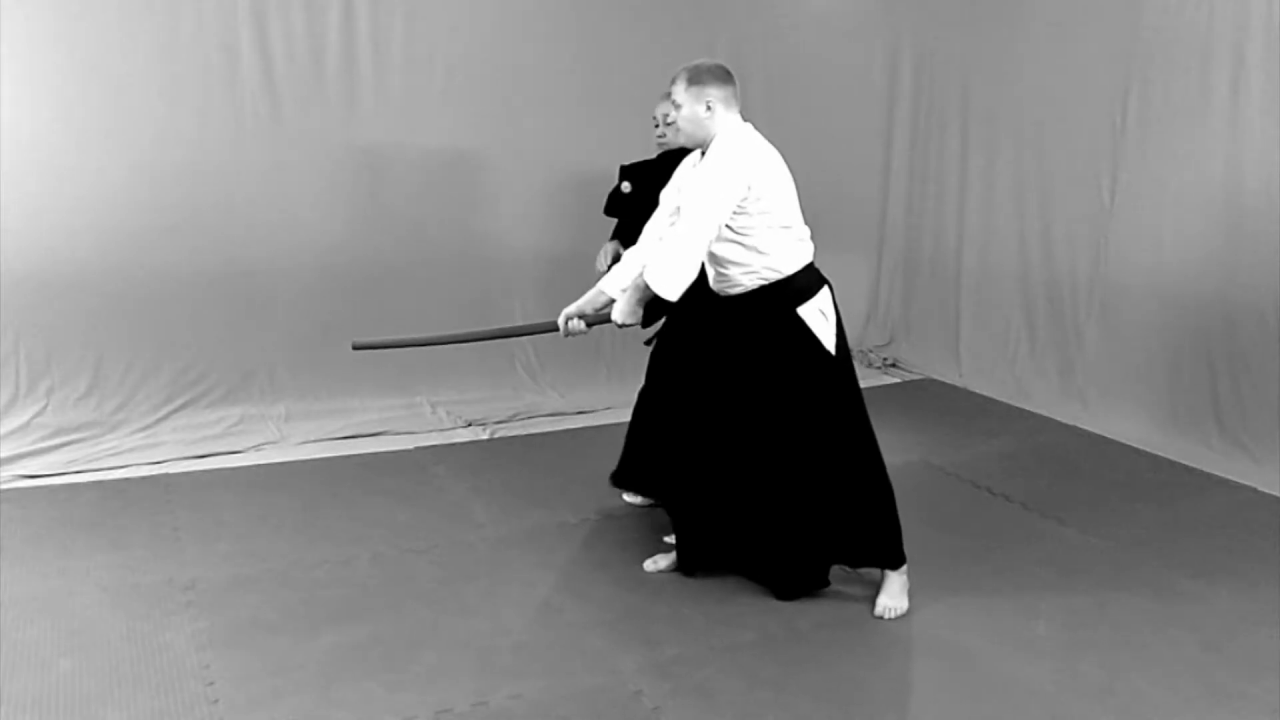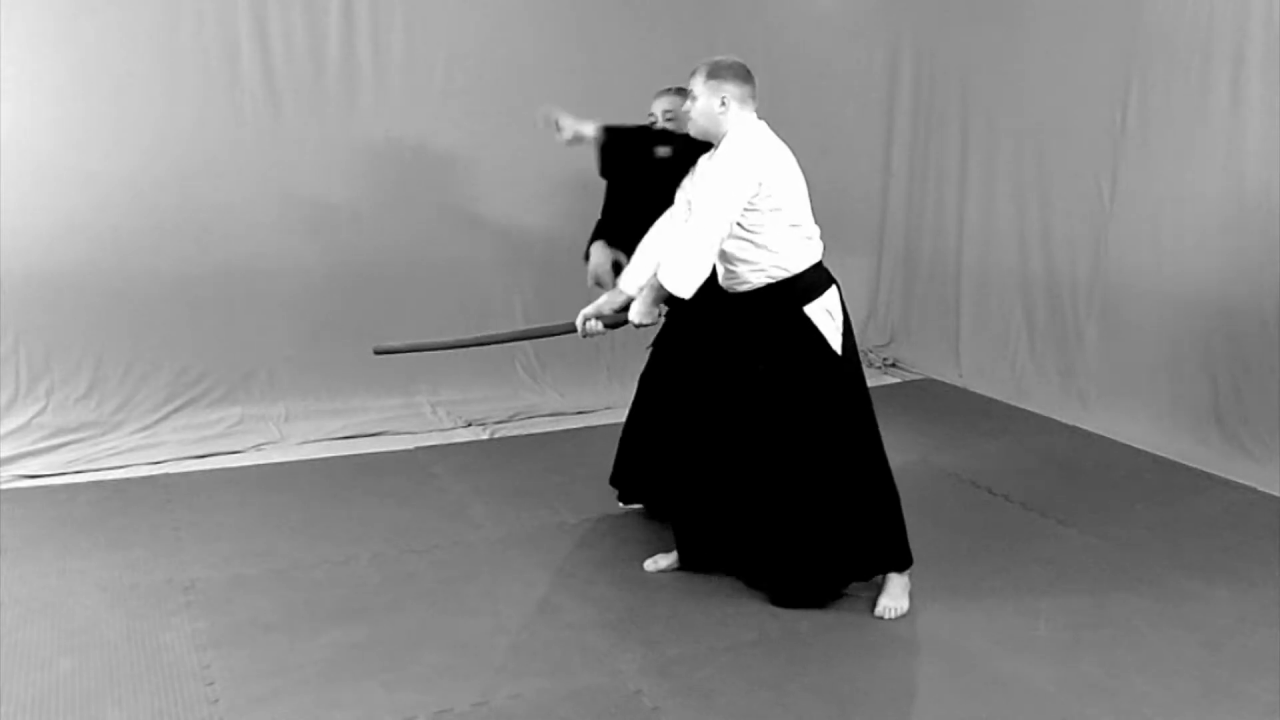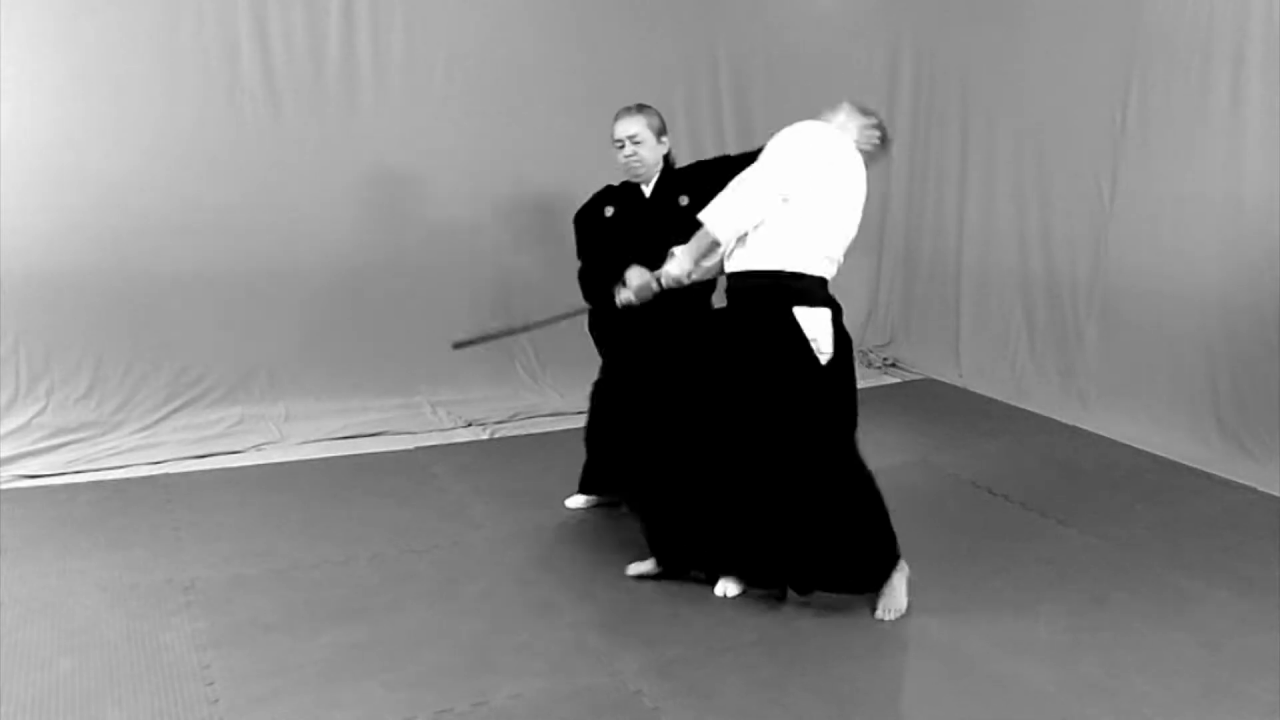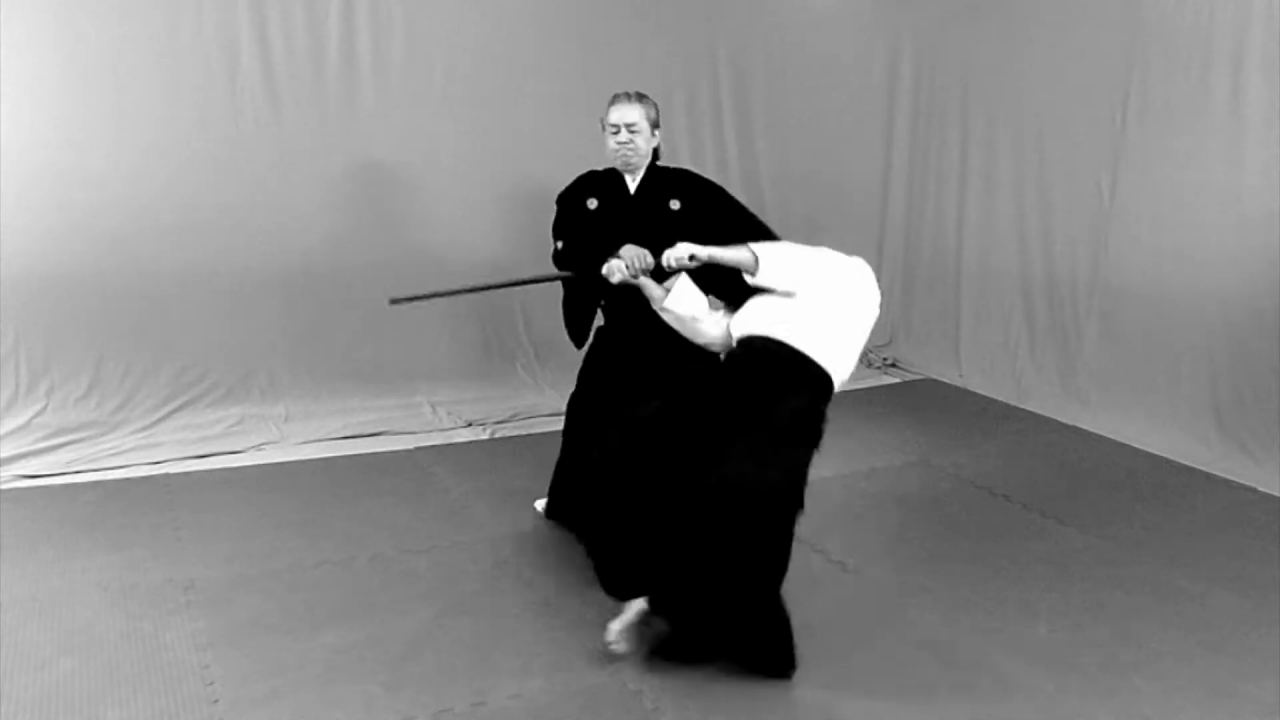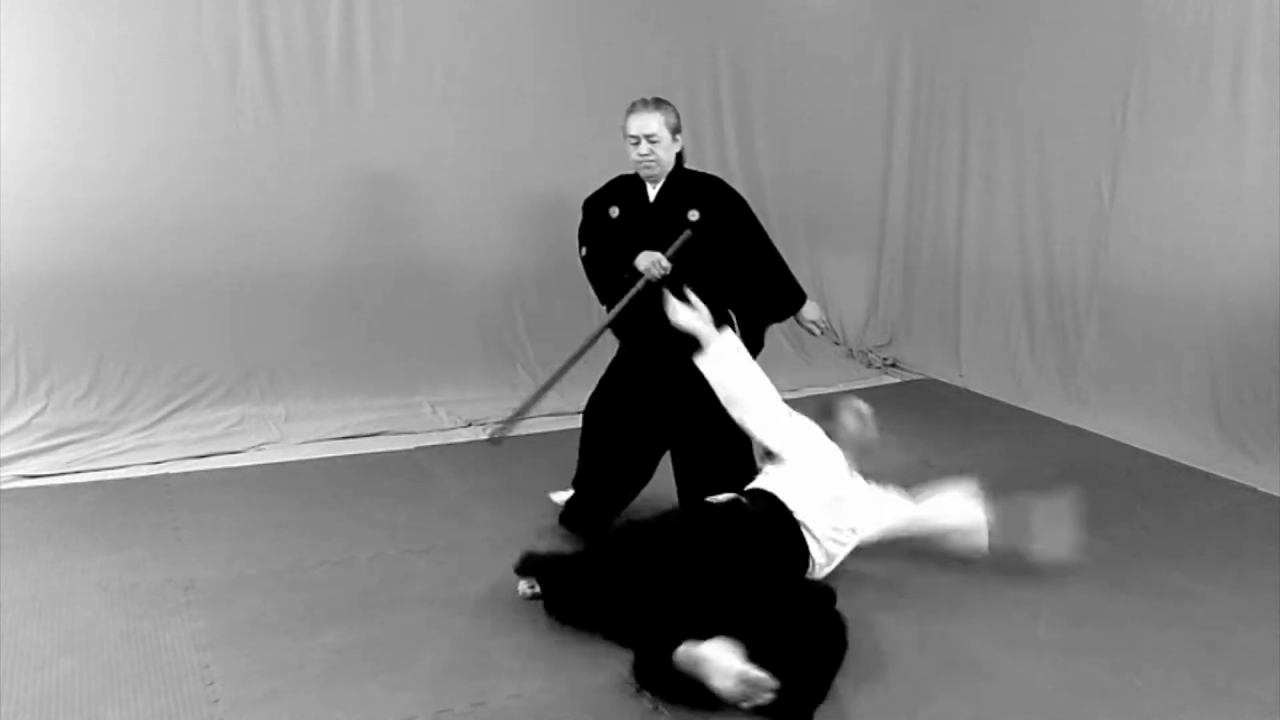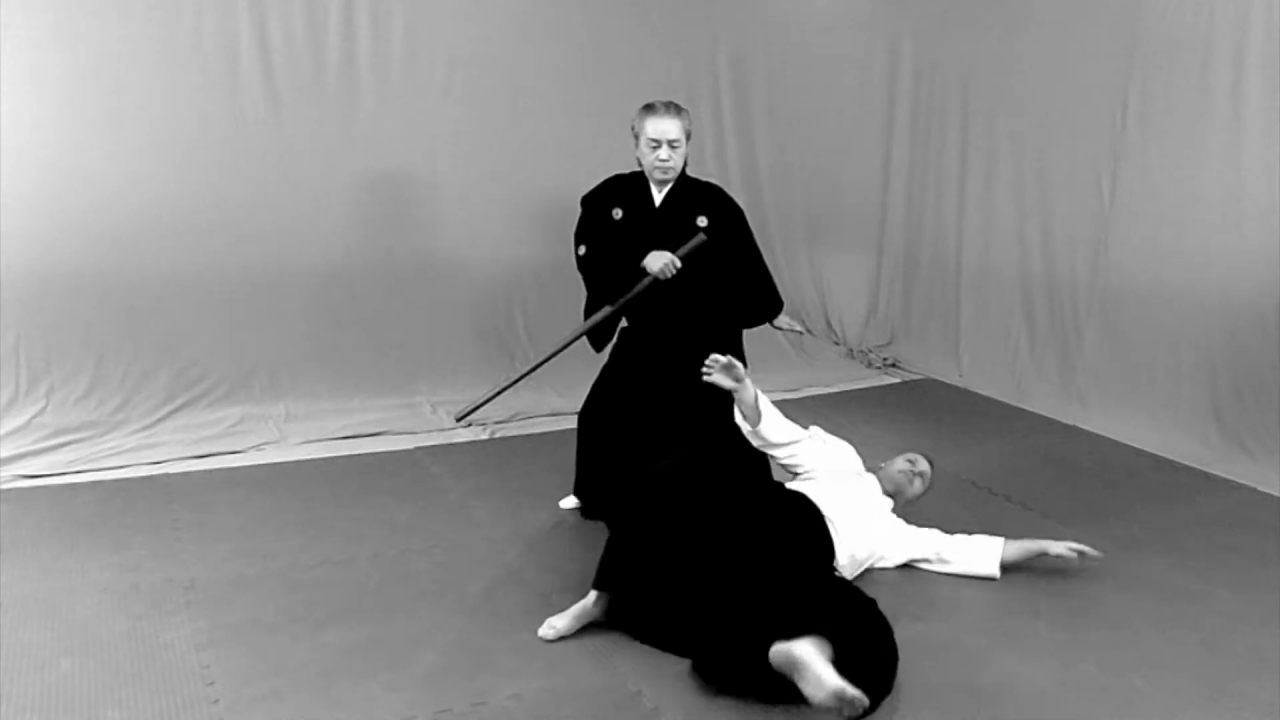
dt=0.3s
person 1, frame 1
left shoulder: (738, 156)
right shoulder: (699, 164)
left elbow: (686, 240)
right elbow: (660, 236)
left wrist: (634, 298)
right wrist: (594, 297)
left hip: (793, 316)
right hip: (738, 315)
left knee: (831, 445)
right knee: (699, 425)
left ankle: (892, 568)
right ankle: (702, 545)
person 1, frame 2
left shoulder: (748, 153)
right shoulder: (715, 160)
left elbow: (699, 238)
right elbow: (672, 229)
left wrist: (650, 297)
right wrist: (616, 295)
left hip: (800, 314)
right hip: (747, 313)
left knee: (836, 447)
right knee: (704, 423)
left ankle: (894, 570)
right ankle: (703, 544)
person 1, frame 3
left shoulder: (812, 139)
right shoulder: (838, 179)
left elbow: (730, 216)
right elbow: (734, 243)
left wrist: (686, 260)
right wrist: (663, 278)
left hip: (787, 319)
right hip: (754, 313)
left knee: (815, 453)
right knee: (699, 428)
left ankle: (888, 566)
person 1, frame 4
left shoulder: (850, 277)
right shoulder: (772, 307)
left elbow: (785, 263)
right elbow: (711, 326)
left wrist: (707, 253)
right wrist: (642, 281)
left hip: (776, 389)
person 1, frame 5
left shoulder: (871, 500)
right shoulder: (805, 442)
left elbow: (940, 512)
right elbow: (749, 395)
left wrist: (1017, 533)
right wrist: (706, 331)
left hip: (776, 554)
right hip: (749, 525)
person 1, frame 6
left shoulder: (891, 531)
right shoulder: (836, 460)
left elbow: (970, 550)
right elbow: (774, 431)
left wrist: (1043, 547)
right wrist: (741, 389)
left hip: (797, 556)
right hip: (773, 516)
person 2, frame 1
right shoulder: (669, 171)
left elbow: (631, 195)
right elbow: (638, 218)
right wrist: (614, 243)
right knee: (664, 395)
right ankle: (656, 485)
person 2, frame 2
left shoulder: (706, 160)
right shoulder: (660, 166)
left elbow: (661, 154)
right elbow: (623, 215)
left wrist: (594, 133)
right wrist: (601, 246)
right hip: (687, 309)
right knee: (657, 398)
right ankle: (655, 492)
person 2, frame 3
left shoulder: (698, 182)
right shoulder: (604, 207)
right elbow: (591, 267)
right wrist: (624, 273)
left hip: (693, 330)
right hip: (634, 334)
right knee: (611, 411)
right ankle: (608, 485)
person 2, frame 4
left shoulder: (687, 189)
right shoulder: (585, 193)
left elbow: (744, 228)
right elbow: (567, 251)
right wrist: (615, 253)
left hip: (680, 336)
right hip: (620, 336)
right knee: (589, 416)
right ankle: (572, 504)
person 2, frame 5
left shoulder: (710, 195)
right shoulder: (610, 199)
left elbow: (755, 250)
right elbow: (593, 257)
left wrist: (798, 303)
right wrist: (634, 261)
right hip: (645, 338)
left knee: (714, 438)
right knee: (607, 416)
right ankle: (591, 500)
person 2, frame 6
left shoulder: (713, 203)
right shoulder: (609, 197)
left elbow: (745, 264)
right elbow: (589, 255)
left wrist: (772, 312)
right wrist: (641, 259)
left hip: (703, 342)
right hip: (641, 339)
left knee: (727, 434)
right knee: (603, 417)
right ankle: (596, 495)
